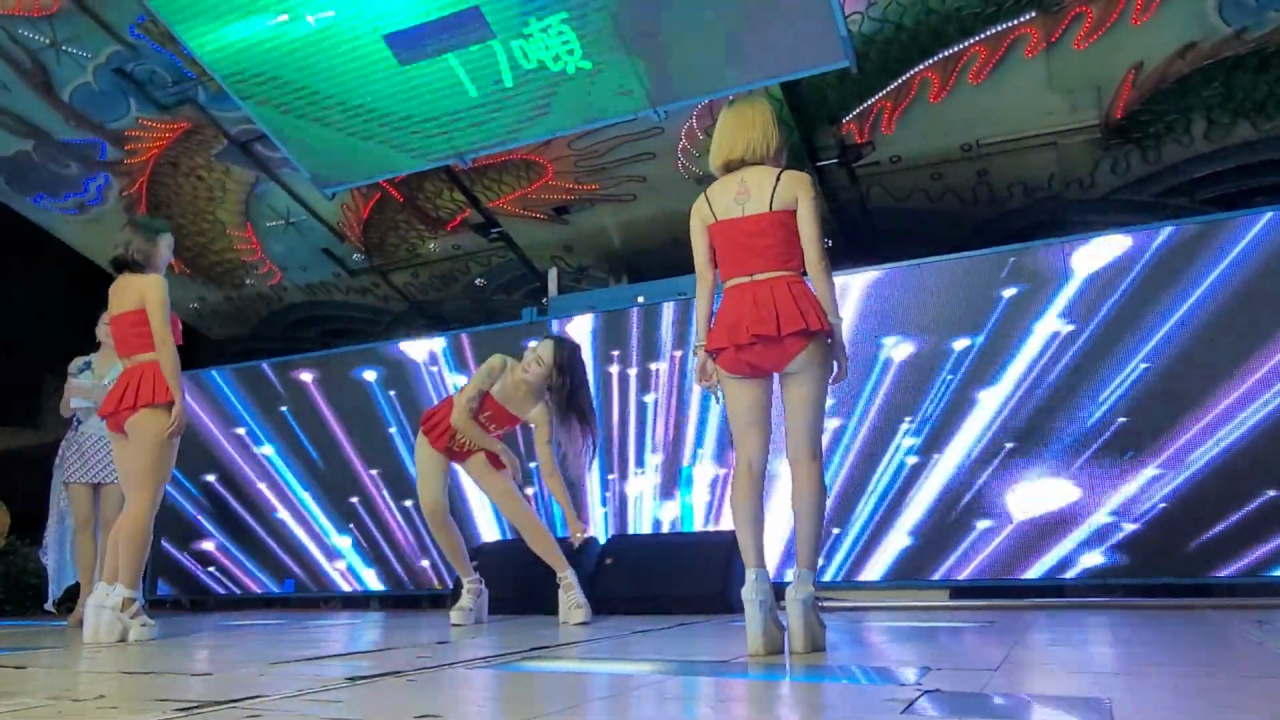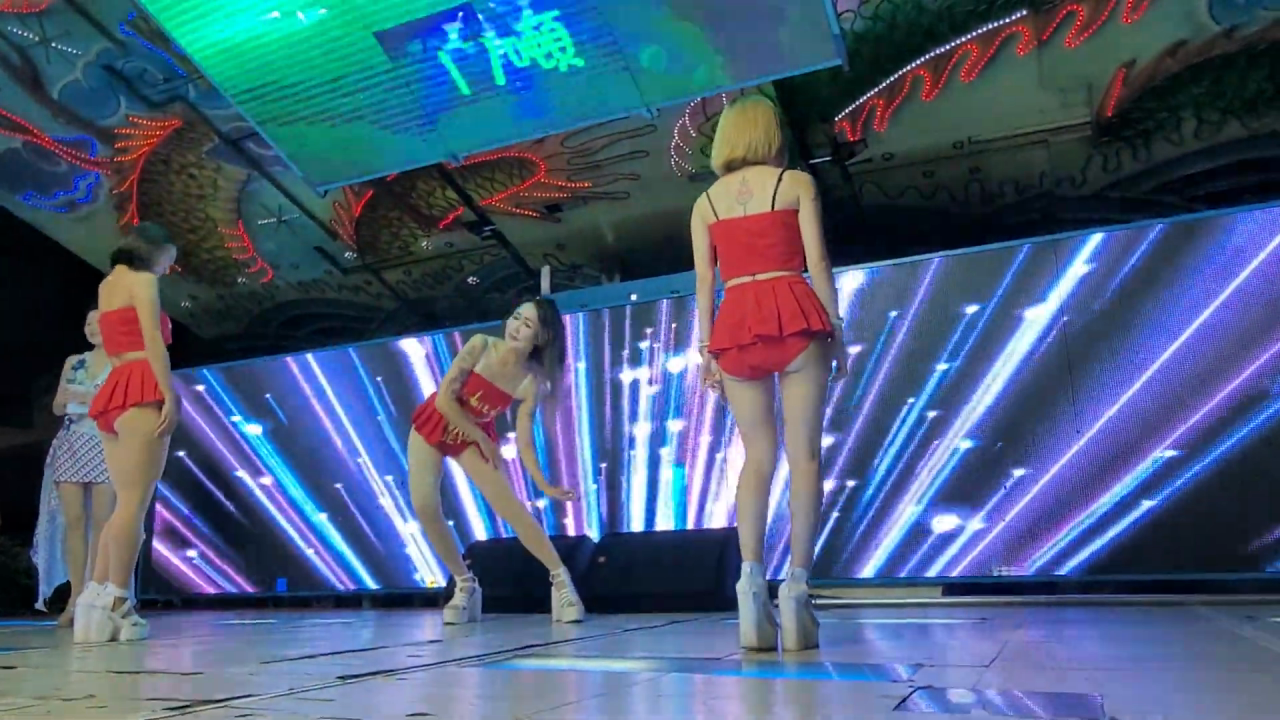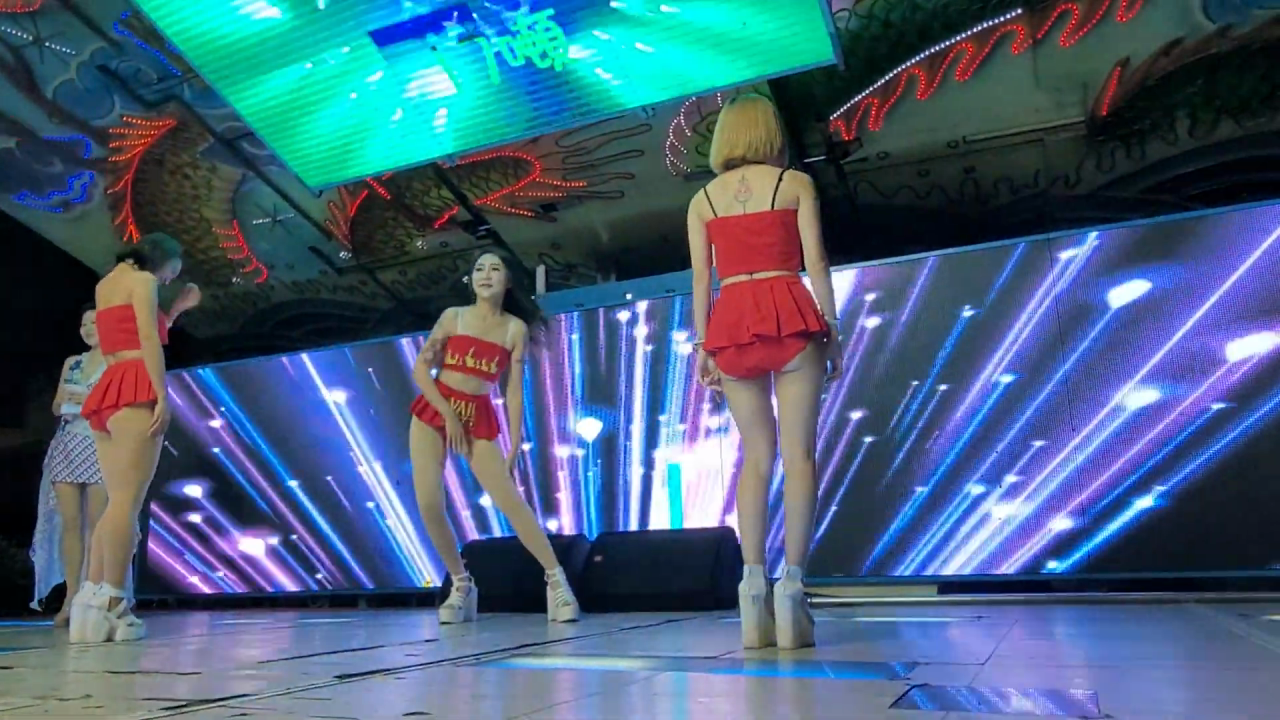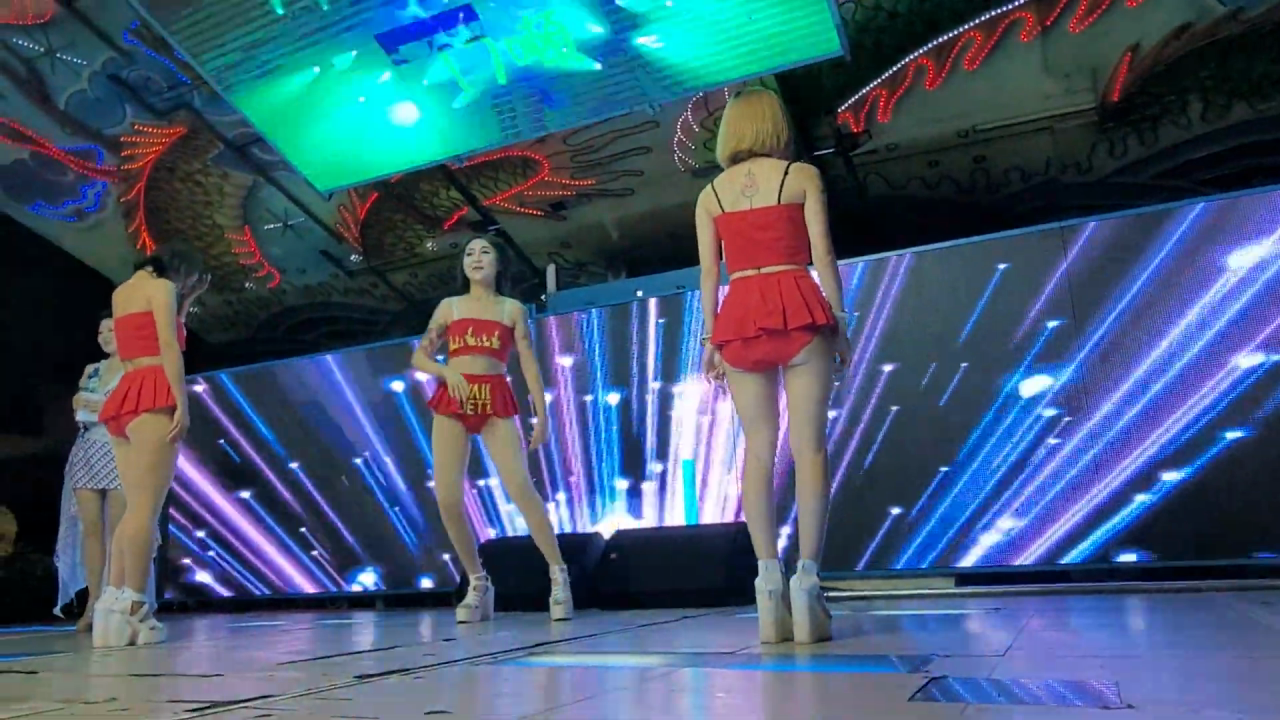
dt=0.3s
person 1, frame 1
left shoulder: (704, 202)
right shoulder: (795, 183)
left elbow: (704, 280)
right elbow: (816, 262)
left wrist: (703, 345)
right wrist: (835, 329)
left hip: (735, 327)
right hip: (793, 318)
left knee: (749, 459)
right knee: (804, 456)
left ankle: (756, 589)
right ankle: (802, 590)
person 1, frame 2
left shoulder: (706, 201)
right shoulder: (797, 182)
left elbow: (704, 281)
right elbow: (817, 261)
left wrist: (706, 346)
right wrist: (835, 328)
left hip: (736, 325)
right hip: (793, 315)
left knee: (758, 457)
right knee: (802, 453)
left ankle: (751, 576)
right ankle: (796, 588)
person 1, frame 3
left shoulder: (703, 199)
right shoulder: (797, 183)
left elbow: (701, 277)
right elbow: (816, 261)
left wrist: (702, 345)
right wrist: (831, 328)
left hip: (731, 324)
right hip: (789, 316)
left knee: (756, 455)
right knee: (797, 453)
left ankle: (754, 584)
right ankle: (790, 585)
person 1, frame 4
left shoulder: (711, 193)
right shoulder: (803, 175)
left elbow: (709, 272)
right elbow: (823, 254)
left wrist: (710, 339)
right wrist: (840, 321)
left hip: (740, 317)
right hip: (797, 310)
left knee: (758, 450)
right knee: (808, 446)
left ankle: (768, 581)
right ankle: (806, 578)
person 2, frame 1
left shoulder: (117, 287)
right shoulder: (153, 282)
right elbow: (164, 343)
right wrist: (179, 396)
left hip: (123, 395)
right hip: (150, 393)
left knee: (135, 503)
right knee: (144, 501)
left ankle: (105, 600)
right ankle: (123, 604)
person 2, frame 2
left shoulder: (110, 283)
right shoulder: (142, 280)
right elbow: (153, 342)
left wrist: (164, 381)
right wrist: (169, 395)
left hip: (113, 394)
right hip: (141, 394)
left knee: (126, 503)
right knee: (135, 502)
left ankle: (96, 599)
right ankle: (114, 603)
person 2, frame 3
left shoulder: (108, 282)
right shoulder: (142, 279)
right elbow: (149, 341)
right wrist: (162, 394)
left hip: (107, 393)
right hip: (135, 392)
left knee: (118, 502)
right knee: (127, 501)
left ankle: (91, 599)
right ankle: (110, 604)
person 2, frame 4
left shoulder: (123, 291)
right shoulder: (161, 286)
right elbow: (169, 346)
left wrist: (187, 300)
right wrist: (182, 402)
left hip: (124, 398)
right hip: (153, 397)
left knee: (135, 507)
right knee: (146, 506)
left ankle: (114, 604)
right ankle: (134, 608)
person 3, frame 1
left shoulder: (541, 410)
right shoulder: (499, 366)
left elbow: (549, 471)
right elbow: (459, 417)
left wrist: (572, 518)
right wrist: (503, 450)
left hip: (478, 445)
right hip: (440, 430)
left knee: (519, 511)
right knee: (433, 508)
left ankle: (568, 582)
right ankle: (471, 587)
person 3, frame 2
left shoulder: (530, 382)
right shoulder: (480, 345)
left elbow: (524, 443)
right elbow: (444, 397)
left wrist: (543, 484)
right wrist: (482, 437)
left hip: (476, 436)
right hip: (433, 424)
left knee: (512, 508)
right knee: (425, 506)
left ankle: (561, 579)
right ankle: (465, 585)
person 3, frame 3
left shoulder: (516, 329)
right shoulder: (453, 316)
left elbow: (515, 389)
right elbow: (420, 368)
left wrist: (514, 445)
right wrist: (448, 415)
left hip: (478, 418)
right hip: (432, 412)
left knee: (509, 498)
right knee: (428, 502)
left ankle: (555, 578)
right ankle: (461, 585)
person 3, frame 4
left shoulder: (514, 308)
right shoulder: (450, 306)
left elbow: (529, 363)
right elbow: (421, 355)
left wrist: (541, 415)
right wrist: (446, 373)
left hip: (497, 402)
right hip: (450, 402)
left knee: (520, 487)
right knee: (447, 497)
left ankle: (558, 575)
right ankle: (477, 583)
person 4, frame 1
right shoulder: (79, 364)
right elbow: (65, 411)
left wrist: (100, 395)
right wrist: (70, 394)
left hip: (114, 447)
right hip: (79, 448)
left knee: (110, 523)
right knee: (81, 522)
right ankle: (85, 597)
person 4, frame 2
right shoulder: (73, 363)
right elbow: (57, 408)
left wrist: (95, 399)
right wrist: (66, 398)
left hip: (106, 446)
right hip: (71, 446)
left knee: (101, 522)
right knee: (72, 521)
right ankle: (75, 597)
person 4, frame 3
right shoulder: (71, 363)
right elbow: (56, 408)
left wrist: (90, 398)
right wrist: (62, 398)
left hip: (100, 445)
right hip: (67, 445)
left knee: (96, 521)
right knee: (68, 520)
right ankle: (70, 595)
person 4, frame 4
right shoulder: (91, 371)
right wrist: (78, 406)
right hip: (87, 453)
left knee: (117, 528)
right knee: (90, 527)
right ankle: (93, 601)
